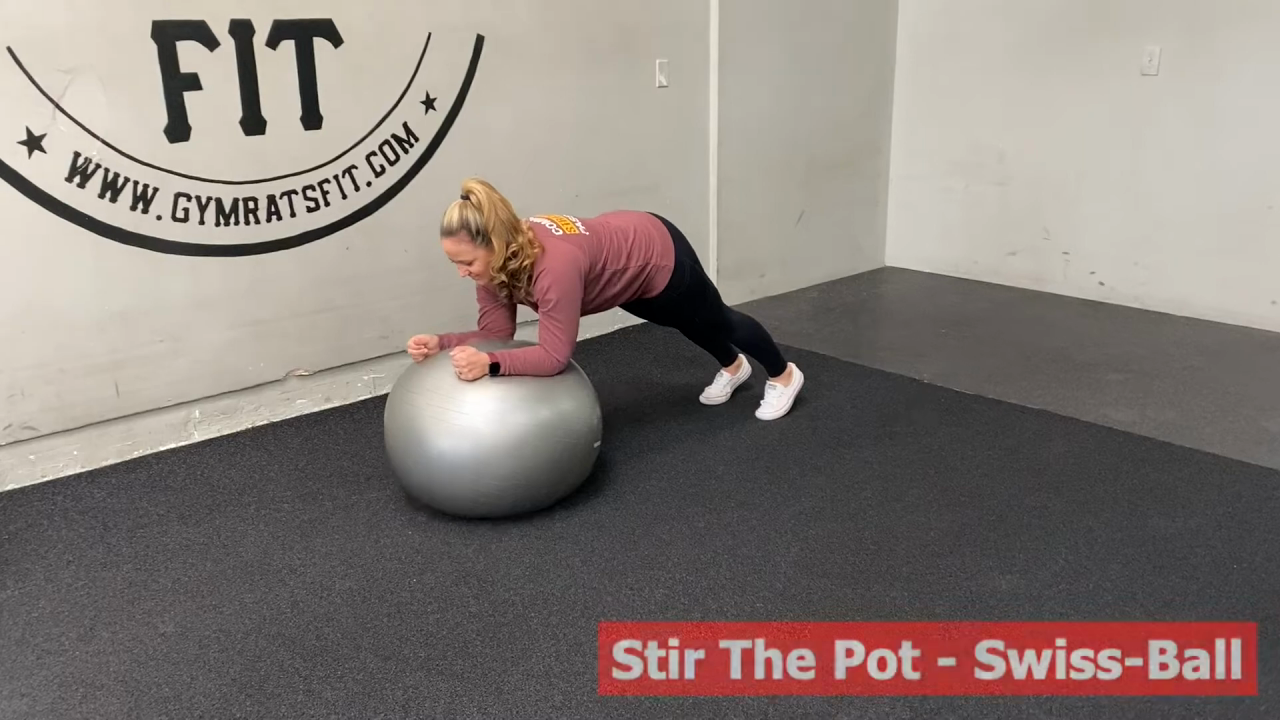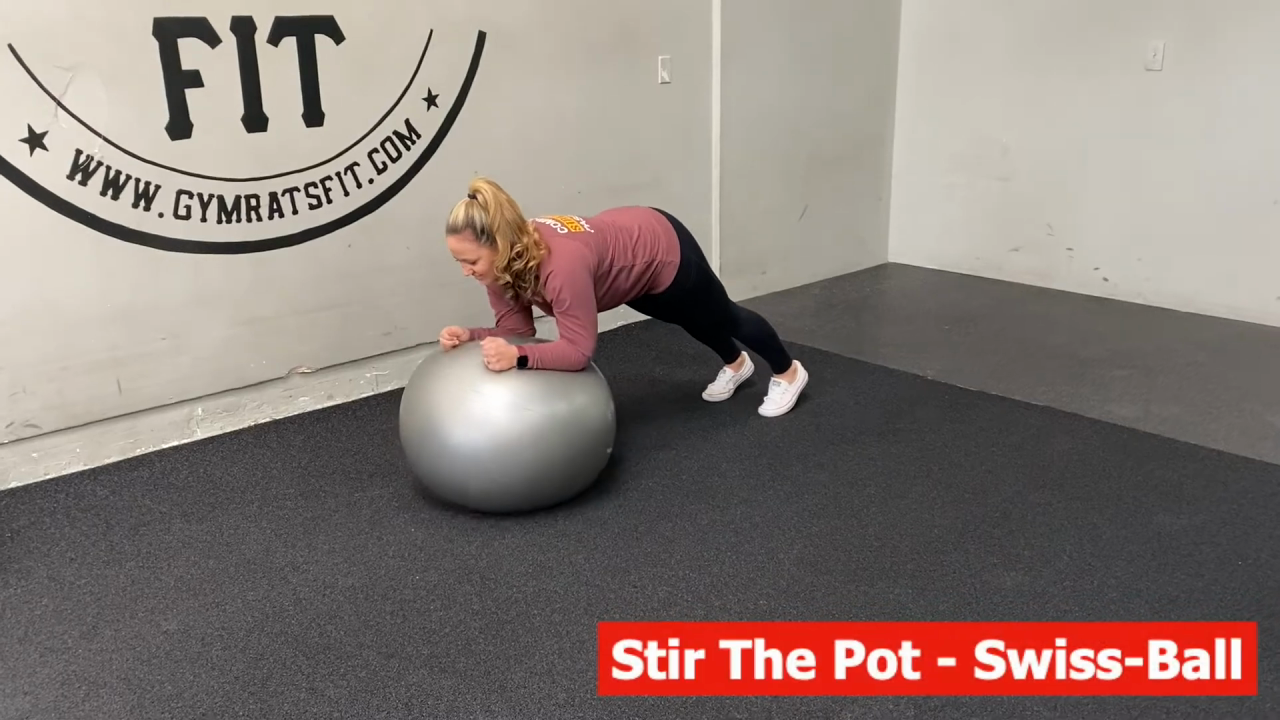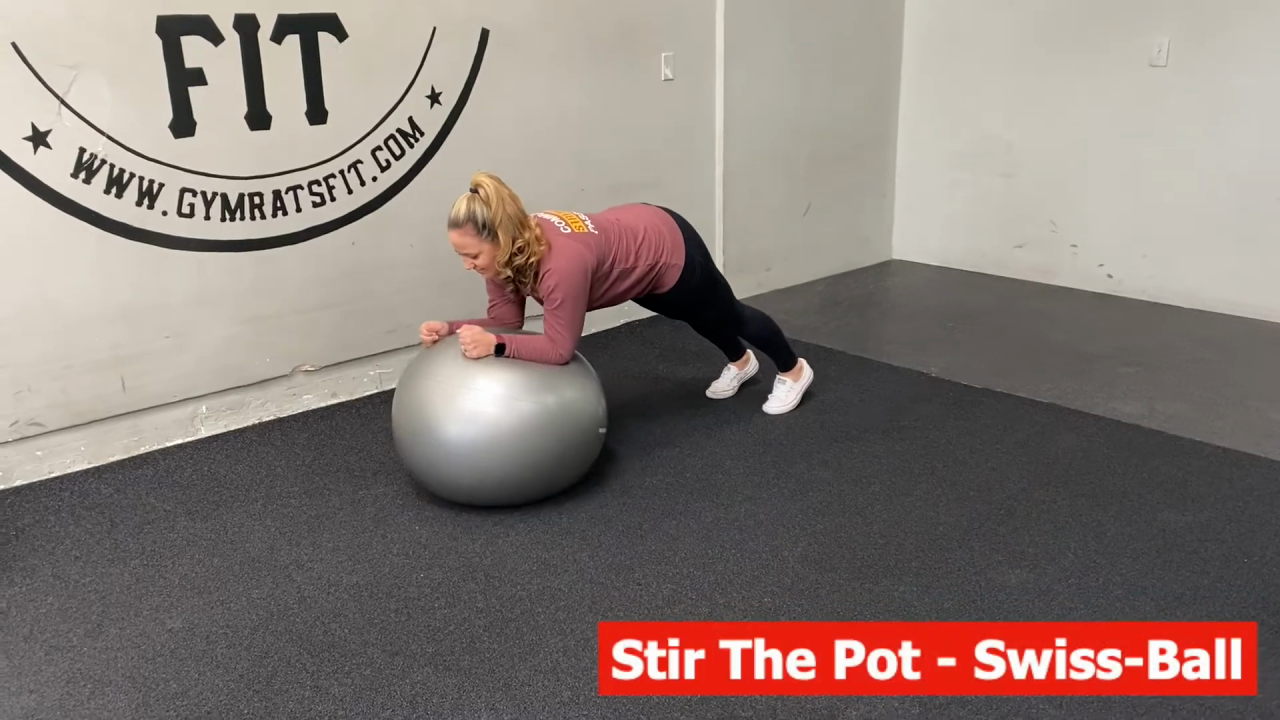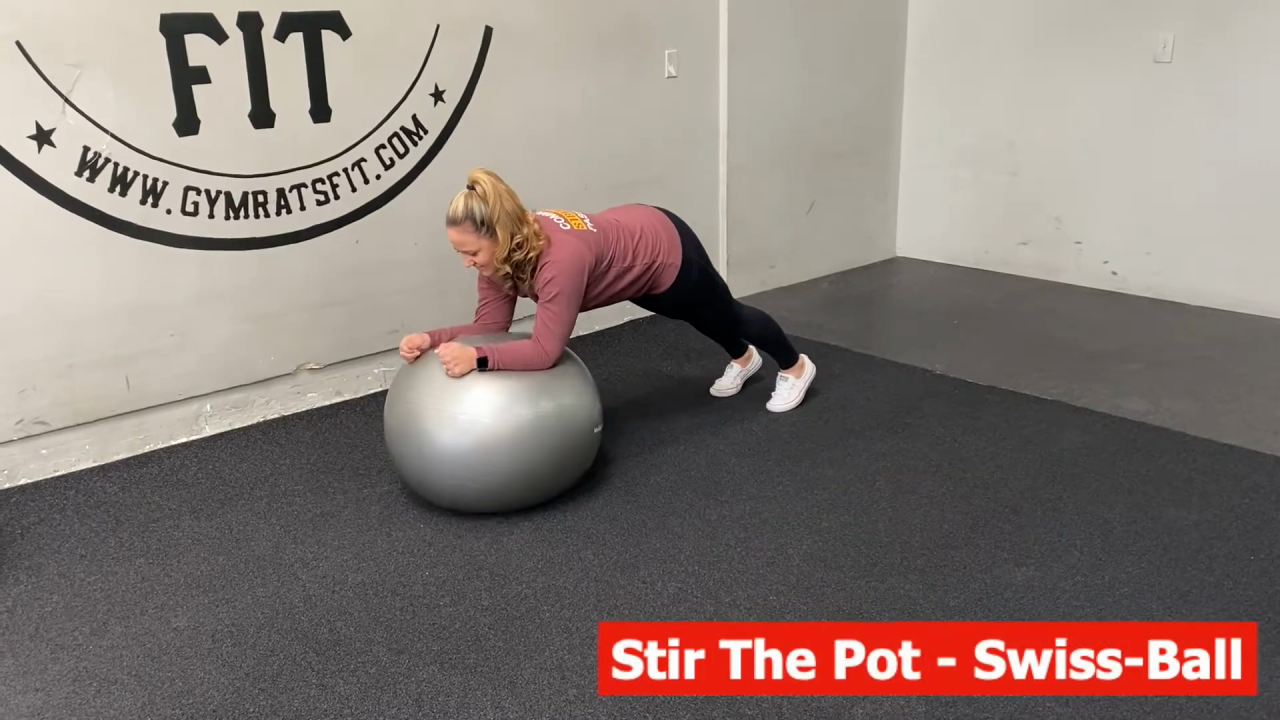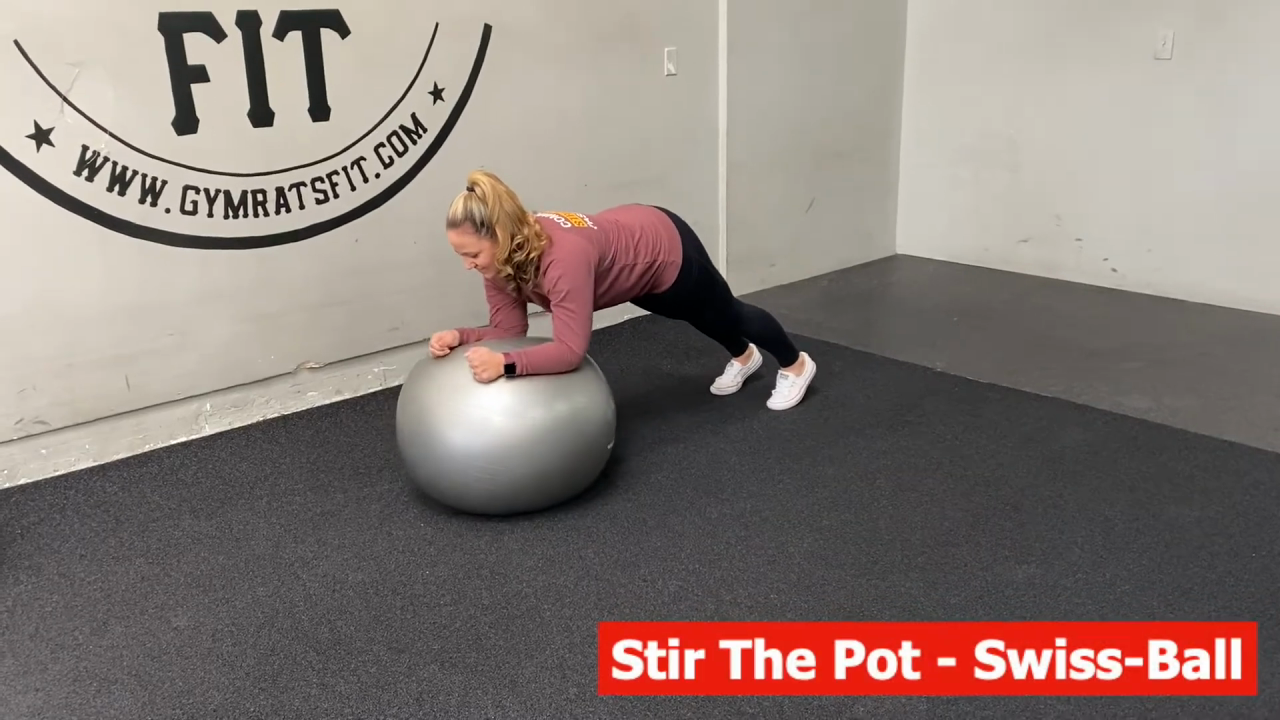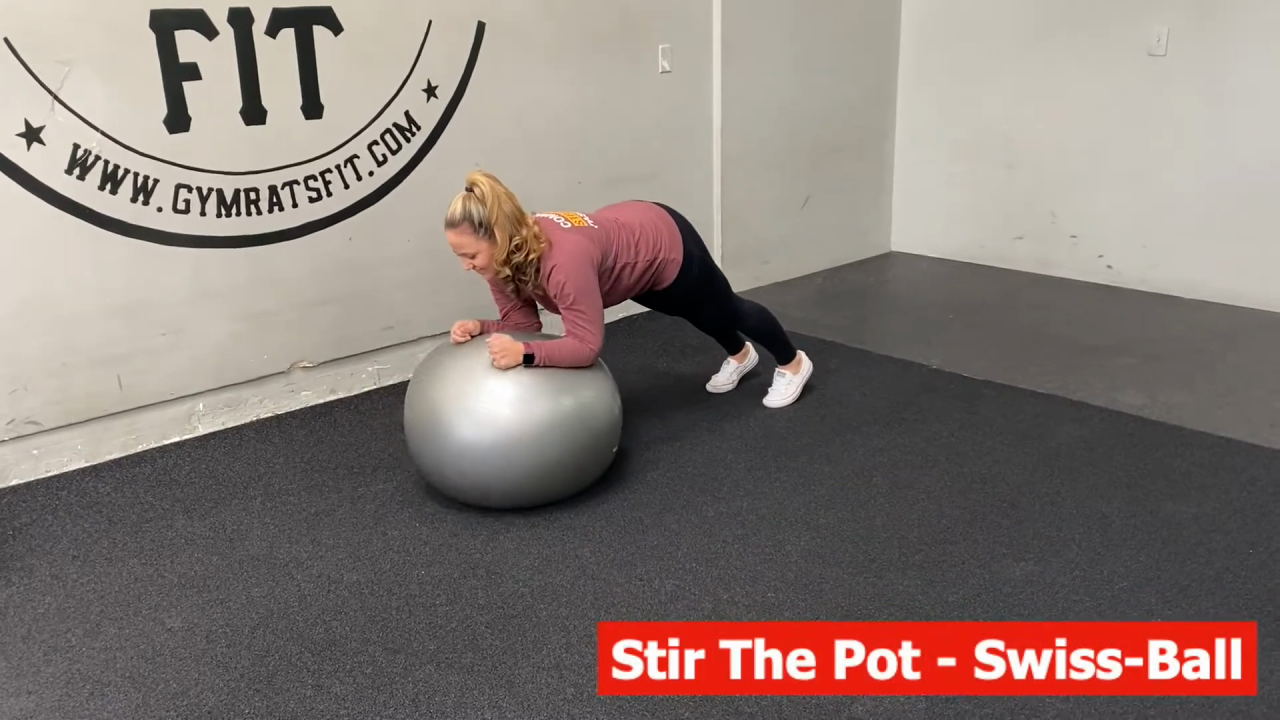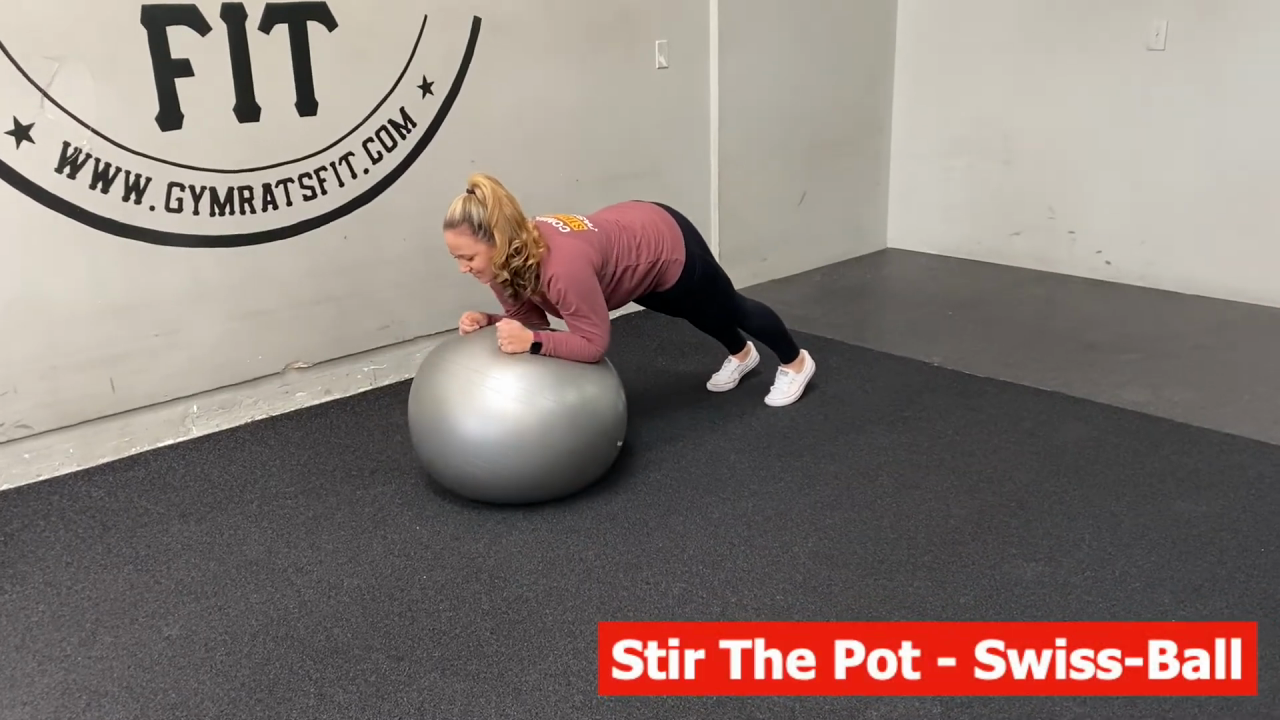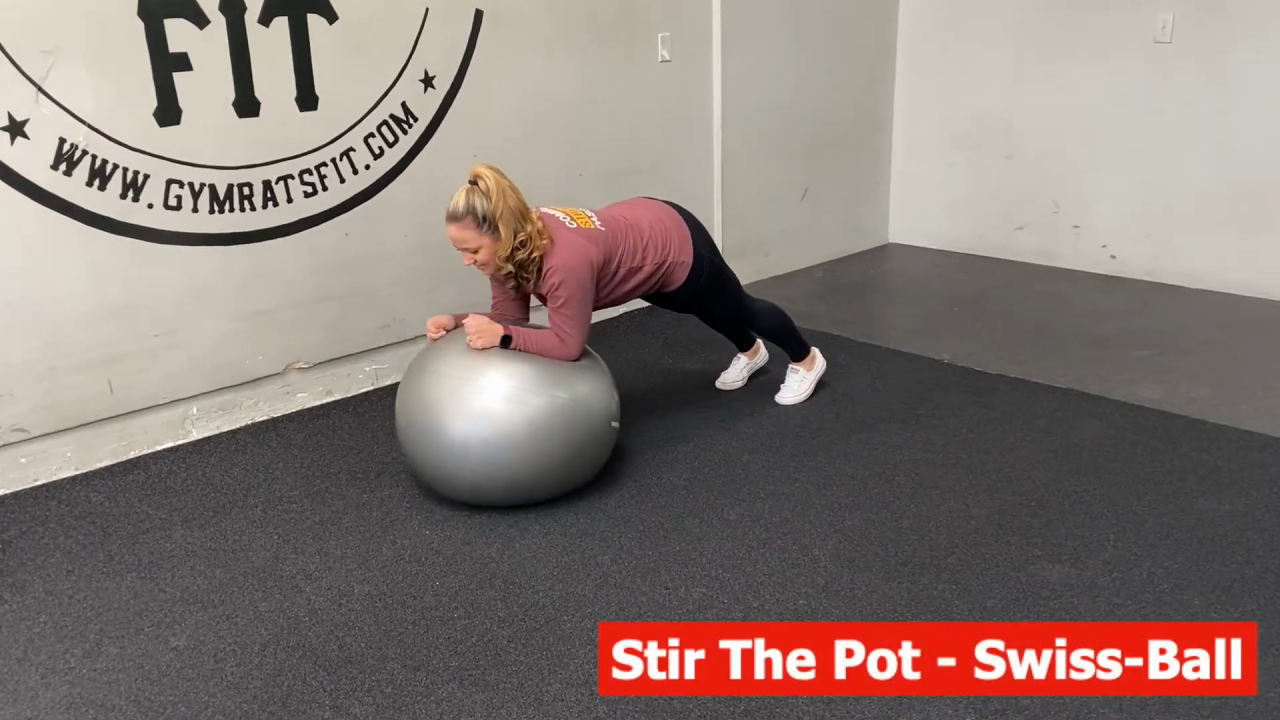
dt=0.4s
person 1, frame 1
left shoulder: (555, 264)
right shoulder: (494, 259)
left elbow: (555, 355)
right elbow: (496, 334)
left wrist: (488, 364)
right wrist: (441, 342)
left hip: (658, 258)
right hip: (621, 241)
left knee: (714, 320)
right knee: (687, 324)
left ankle: (783, 375)
right ankle: (732, 366)
person 1, frame 2
left shoulder: (563, 264)
right shoulder: (500, 260)
left elbow: (579, 350)
right elbow: (515, 331)
left wrist: (517, 355)
right wrist: (469, 335)
left hip: (664, 253)
right hip: (625, 234)
left knee: (719, 316)
right knee: (688, 320)
left ankle: (788, 372)
right ankle: (735, 364)
person 1, frame 3
left shoulder: (562, 262)
right shoulder: (503, 253)
left elbow: (559, 348)
right elbow: (506, 321)
left wrist: (495, 345)
right wrist: (452, 328)
left hip: (669, 253)
right hip: (632, 228)
left knee: (725, 313)
right knee: (697, 316)
left ankle: (793, 370)
right ankle: (740, 361)
person 1, frame 4
left shoulder: (561, 259)
right shoulder: (499, 252)
left elbow: (546, 350)
right elbow: (489, 325)
left wrist: (476, 358)
right wrist: (432, 339)
left hip: (666, 253)
right hip: (628, 234)
left knee: (724, 314)
right knee: (701, 317)
left ankle: (795, 367)
right ankle: (743, 358)
person 1, frame 5
left shoulder: (564, 258)
right shoulder: (501, 256)
left elbow: (570, 350)
right elbow: (507, 330)
left wrist: (505, 363)
right wrist: (460, 336)
left hip: (666, 251)
right hip: (629, 234)
left knee: (723, 313)
right knee: (702, 317)
left ankle: (795, 364)
right ankle: (743, 357)
person 1, frame 6
left shoulder: (564, 259)
right shoulder: (501, 256)
left elbow: (586, 345)
right elbow: (521, 325)
left wrist: (523, 353)
right wrist: (481, 328)
left hip: (667, 249)
right hip: (628, 229)
left knee: (723, 308)
right knee: (695, 312)
left ankle: (792, 363)
right ankle: (739, 355)
person 1, frame 7
left shoulder: (563, 264)
right shoulder: (503, 258)
left elbow: (594, 343)
right elbow: (529, 320)
left wrist: (531, 341)
right wrist: (487, 321)
left hip: (668, 248)
right hip: (629, 228)
left knee: (726, 307)
right knee: (696, 313)
left ankle: (795, 362)
right ankle: (741, 353)
person 1, frame 8
left shoulder: (565, 258)
right shoulder: (506, 248)
left elbow: (568, 345)
right elbow: (509, 317)
left wrist: (501, 335)
right wrist: (460, 322)
left hip: (675, 248)
right hip: (637, 225)
left knee: (734, 306)
right knee: (710, 310)
left ankle: (806, 359)
right ankle: (750, 351)
